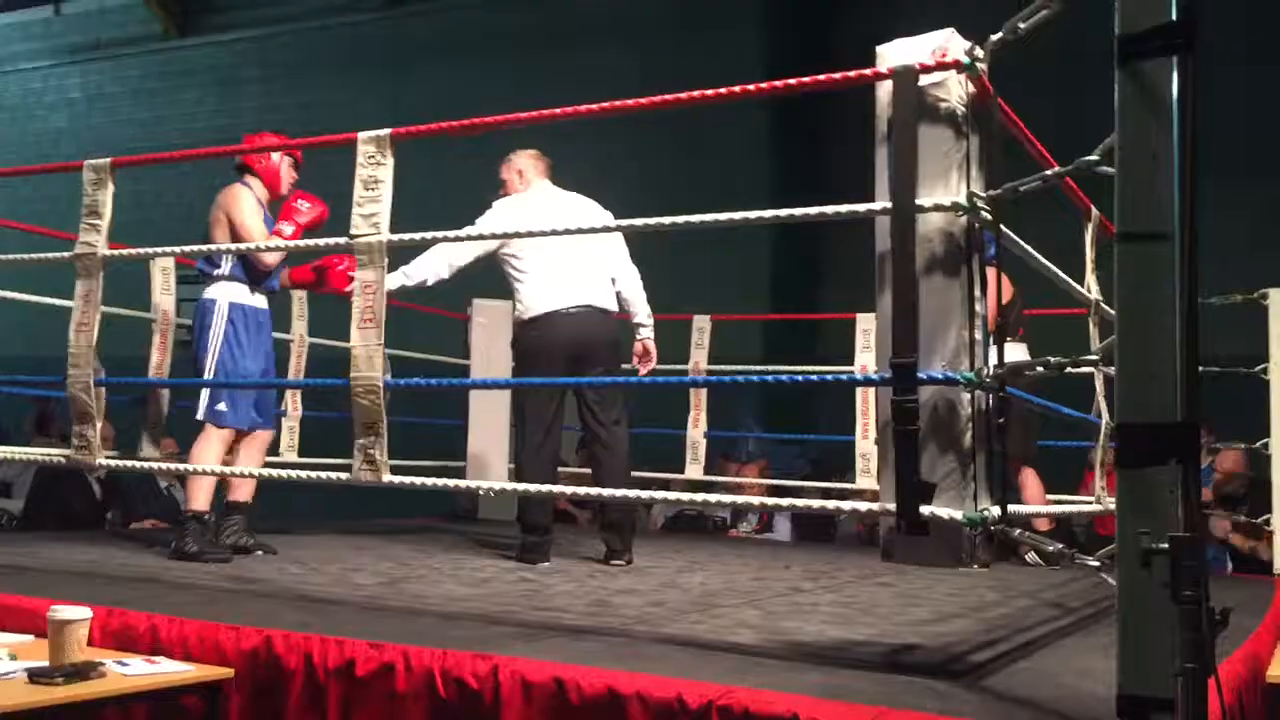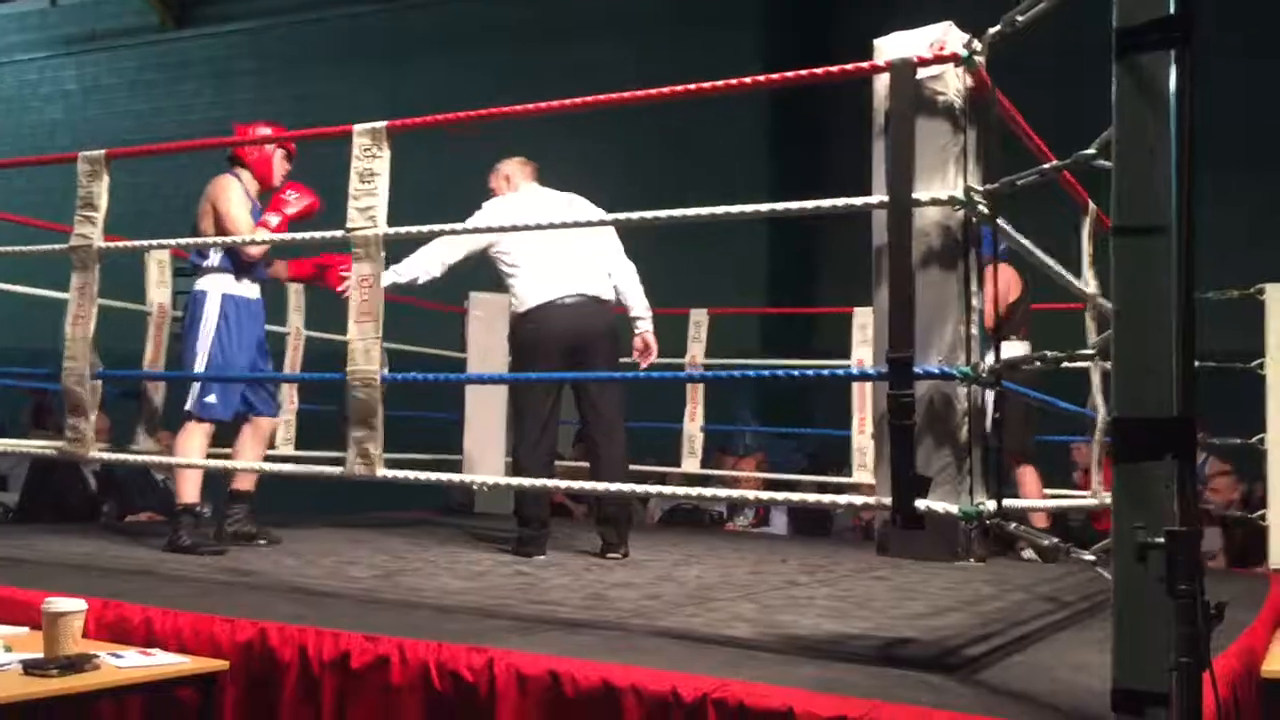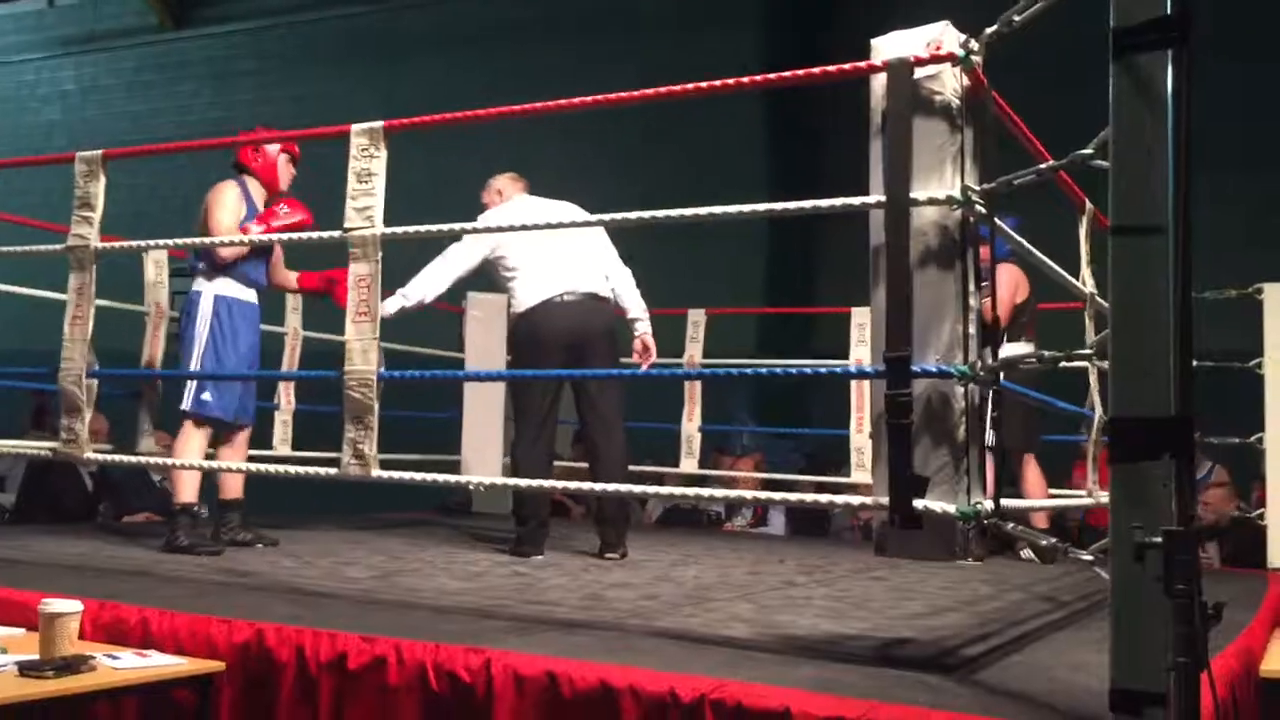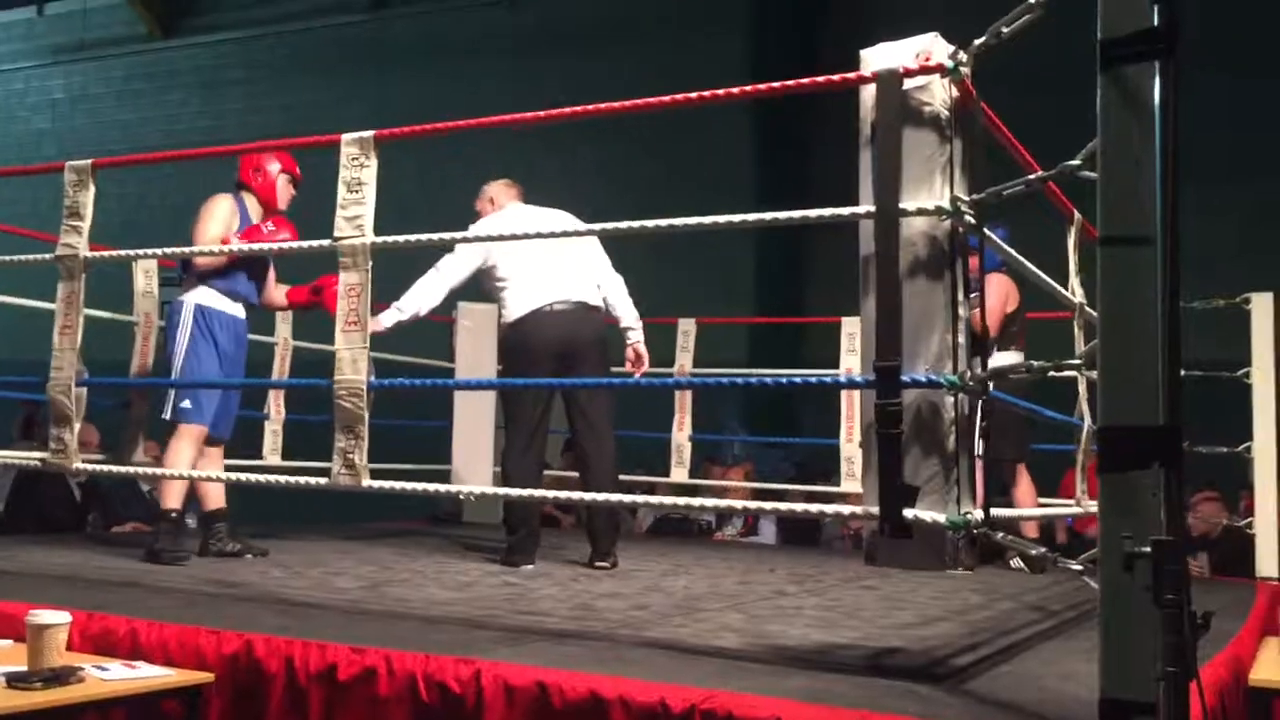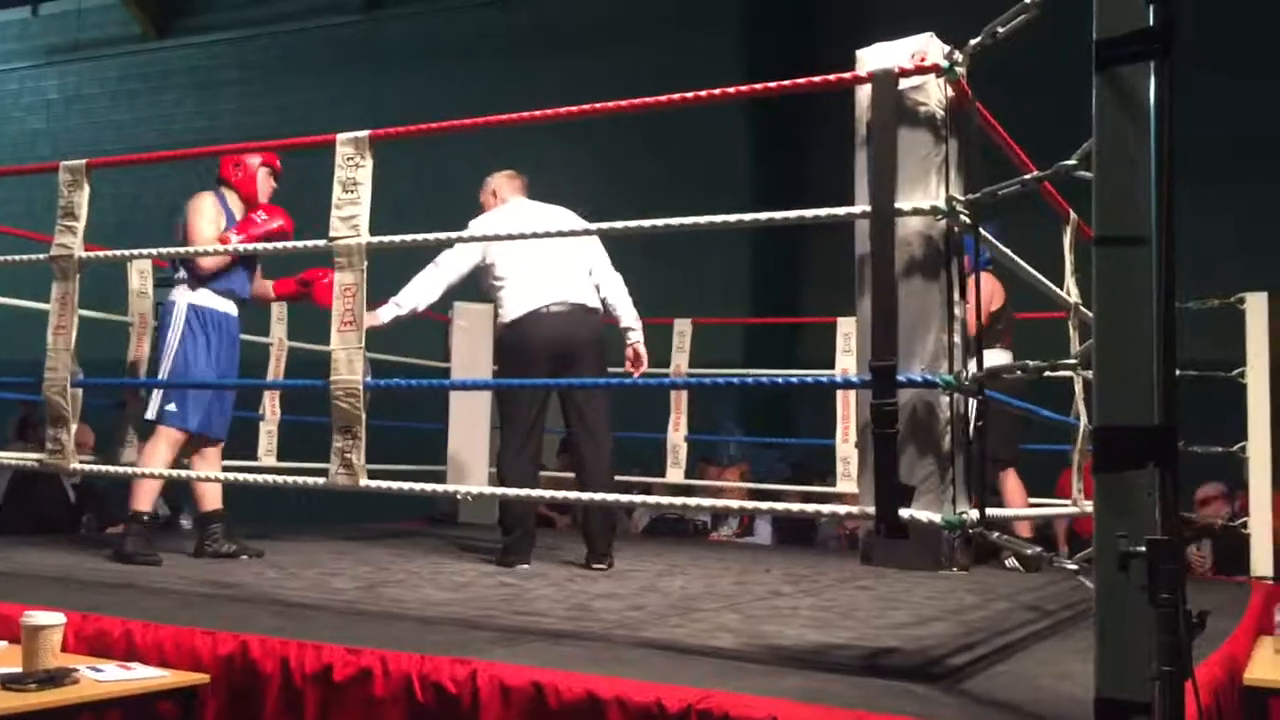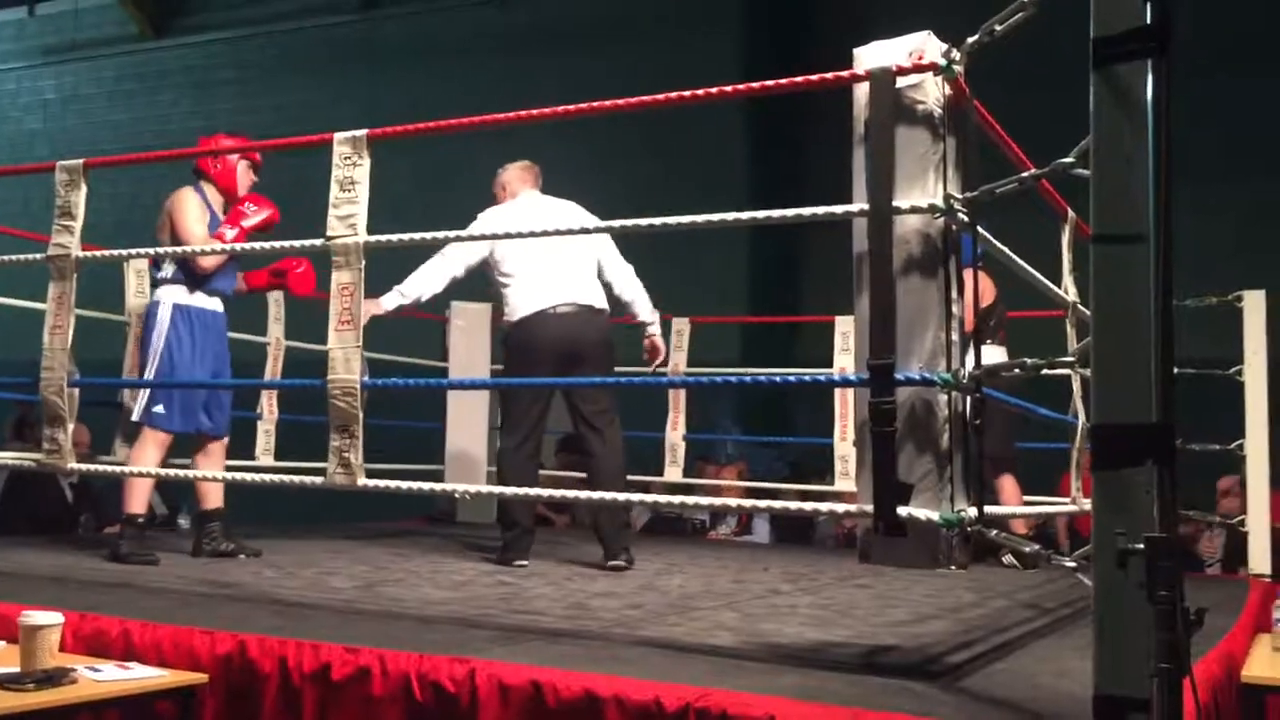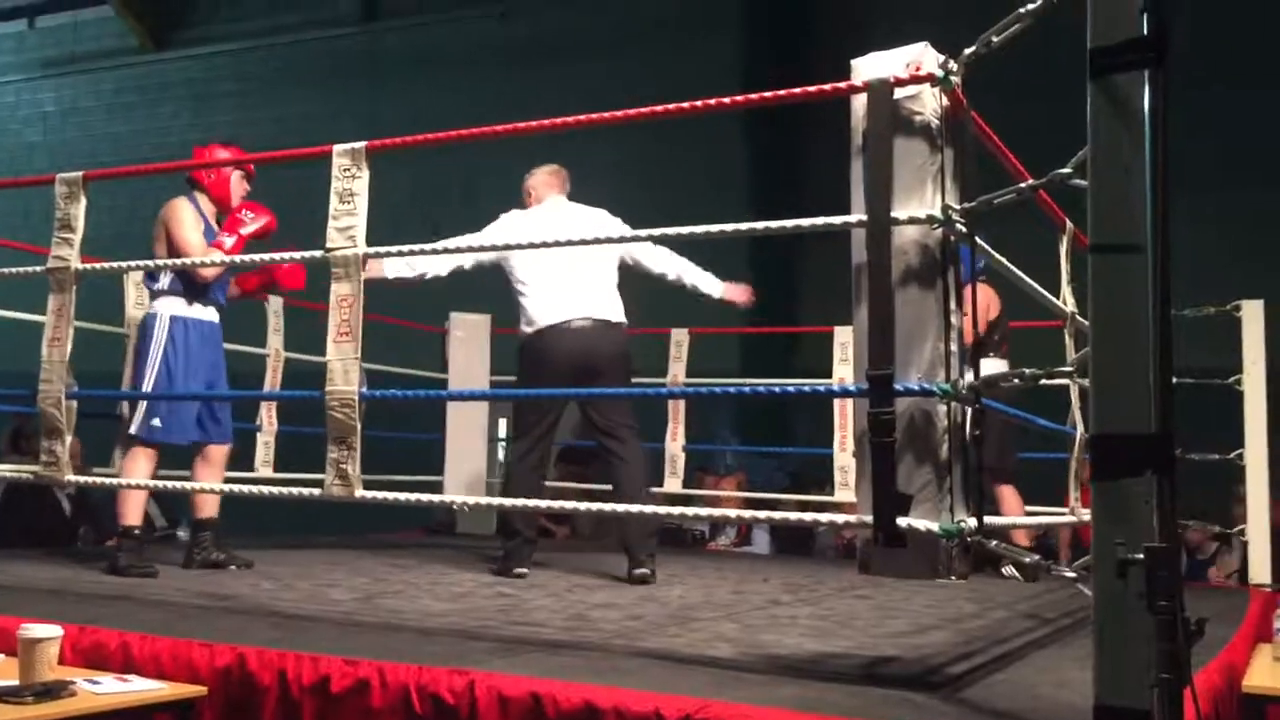
dt=0.2s
person 1, frame 1
left shoulder: (258, 206)
right shoulder: (238, 194)
left elbow: (274, 275)
right elbow: (266, 257)
left wrist: (317, 273)
right wrist: (295, 221)
left hip: (253, 317)
right hip: (230, 312)
left knee: (258, 427)
right knee: (221, 424)
left ankle: (233, 524)
right ankle: (192, 532)
person 1, frame 2
left shoulder: (251, 199)
right shoulder: (227, 185)
left elbow: (261, 266)
right elbow: (251, 248)
right wrist: (283, 212)
left hip: (246, 309)
right hip: (220, 305)
left knee: (262, 414)
right knee: (202, 415)
left ankle: (237, 515)
right ankle: (185, 525)
person 1, frame 3
left shoulder: (265, 209)
right shoulder: (227, 192)
left elbow: (278, 275)
right elbow: (225, 249)
left wrist: (325, 282)
right wrist: (271, 224)
left hip: (244, 313)
right hip: (216, 306)
left knee: (236, 425)
right knee: (201, 416)
left ankle: (230, 522)
right ankle: (182, 525)
person 1, frame 4
left shoulder: (263, 229)
right shoulder: (223, 205)
left elbow: (270, 296)
right elbow: (200, 258)
left wrist: (315, 293)
right wrist: (251, 241)
left hip: (233, 327)
right hip: (202, 316)
left knee: (215, 436)
right knee: (193, 425)
left ankle: (217, 533)
right ankle: (165, 531)
person 1, frame 5
left shoulder: (249, 221)
right shoulder: (207, 203)
left elbow: (257, 287)
right elbow: (203, 260)
left wrist: (301, 285)
right wrist: (248, 233)
left hip: (225, 325)
right hip: (193, 316)
left knee: (210, 436)
right knee: (174, 427)
left ankle: (213, 534)
right ankle: (134, 532)
person 1, frame 6
left shoulder: (223, 214)
right shoulder: (187, 199)
right elbow: (203, 260)
left wrist: (275, 276)
right wrist: (241, 225)
left hip: (211, 322)
right hip: (179, 316)
left knee: (213, 435)
right knee: (159, 428)
left ankle: (211, 532)
right ankle: (129, 534)
person 1, frame 7
left shoulder: (213, 222)
right shoulder: (180, 209)
right elbow: (203, 269)
left wrist: (265, 279)
right wrist: (239, 232)
left hip: (205, 332)
right hip: (175, 327)
left knee: (215, 444)
right knee: (148, 441)
left ankle: (204, 542)
right ankle: (127, 546)
person 2, frame 1
left shoulder: (508, 213)
right shoulder: (592, 209)
left elbow: (450, 254)
right elbow: (626, 274)
left wrist: (387, 281)
right wrist: (644, 330)
left hip: (544, 329)
right hip: (599, 325)
left knee: (538, 436)
right knee: (609, 432)
left ankle: (536, 543)
right ankle: (619, 544)
person 2, frame 2
left shoulder: (500, 211)
right shoulder: (583, 206)
left elbow: (441, 252)
right elbow: (622, 267)
left wrist: (381, 278)
right wrist: (643, 323)
left hip: (541, 322)
right hip: (596, 317)
left knee: (534, 430)
right knee: (605, 424)
left ankle: (532, 537)
right ankle: (615, 538)
person 2, frame 3
left shoulder: (496, 221)
right shoulder: (575, 212)
left elbow: (446, 267)
right elbow: (618, 271)
left wrist: (388, 305)
right wrist: (641, 326)
left hip: (540, 321)
right hip: (595, 315)
left knee: (534, 428)
right knee: (605, 424)
left ankle: (531, 536)
right ankle: (614, 537)
person 2, frame 4
left shoulder: (488, 231)
right shoulder: (569, 220)
left elbow: (440, 279)
right elbow: (610, 280)
left wrist: (385, 319)
right wrist: (634, 334)
left hip: (530, 330)
right hip: (586, 324)
left knee: (525, 439)
right knee: (595, 434)
left ankle: (521, 547)
right ankle: (604, 547)
person 2, frame 5
left shoulder: (487, 226)
right shoulder: (570, 219)
left elbow: (439, 274)
right elbow: (610, 280)
left wrist: (384, 313)
right wrist: (633, 334)
left hip: (527, 331)
right hip: (582, 325)
left knee: (520, 439)
right knee: (592, 435)
left ankle: (517, 547)
right ankle: (600, 549)
person 2, frame 6
left shoulder: (497, 218)
right shoulder: (579, 214)
left elbow: (445, 265)
right elbow: (621, 273)
left wrist: (386, 302)
right wrist: (651, 325)
left hip: (533, 330)
right hip: (589, 325)
left knee: (520, 438)
right knee: (603, 432)
left ankle: (516, 544)
right ankle: (616, 546)
person 2, frame 7
left shoulder: (515, 224)
right shoulder: (603, 221)
left elbow: (454, 252)
right elbow: (662, 259)
left wrist: (386, 267)
right wrist: (719, 287)
left hip: (549, 343)
right hip: (605, 339)
left knee: (528, 447)
right knee: (622, 443)
left ankle: (517, 554)
right ankle: (641, 554)
person 3, frame 1
left shoulder: (988, 275)
right shoulder: (993, 277)
left elbow: (984, 323)
left hip: (1001, 373)
right hip: (1015, 374)
right knee: (1021, 462)
person 3, frame 2
left shoulder: (997, 271)
right shoulder: (1003, 273)
left elbow: (988, 319)
left hip: (1000, 369)
right hip: (1013, 371)
right knee: (1018, 458)
person 3, frame 3
left shoulder: (1005, 271)
right shoulder: (1002, 274)
left elbow: (996, 318)
right elbow: (993, 318)
left wrist: (976, 297)
left hip: (1005, 369)
right hip: (1015, 371)
left knee: (982, 450)
right knee: (1024, 456)
person 3, frame 4
left shoulder: (995, 281)
right shoulder: (991, 284)
left elbow: (987, 328)
left wrist: (966, 307)
left hip: (995, 379)
right hip: (1006, 380)
left knee: (973, 459)
right knee: (1015, 467)
person 3, frame 5
left shoulder: (980, 280)
right shoulder: (981, 282)
left elbow: (971, 327)
left hip: (984, 378)
right hip: (996, 380)
right knee: (1003, 466)
person 3, frame 6
left shoulder: (970, 277)
right shoulder: (976, 279)
left elbow: (965, 323)
right hip: (993, 378)
right knee: (999, 467)
right ankle: (1022, 543)
person 3, frame 7
left shoulder: (976, 290)
right shoulder: (974, 292)
left elbow: (968, 336)
right hip: (993, 391)
right knee: (999, 478)
right ankle: (1024, 554)
